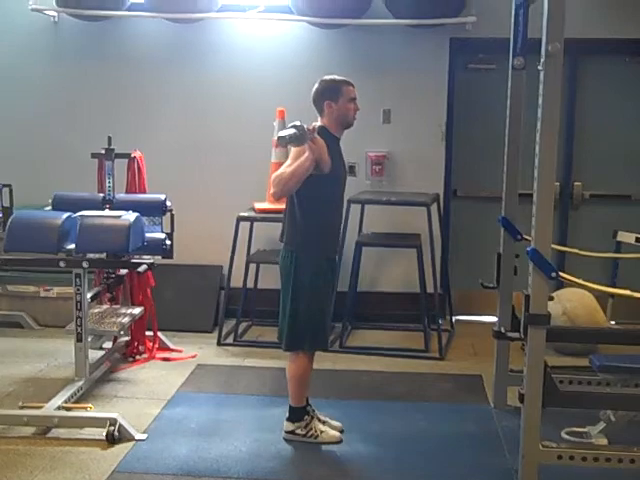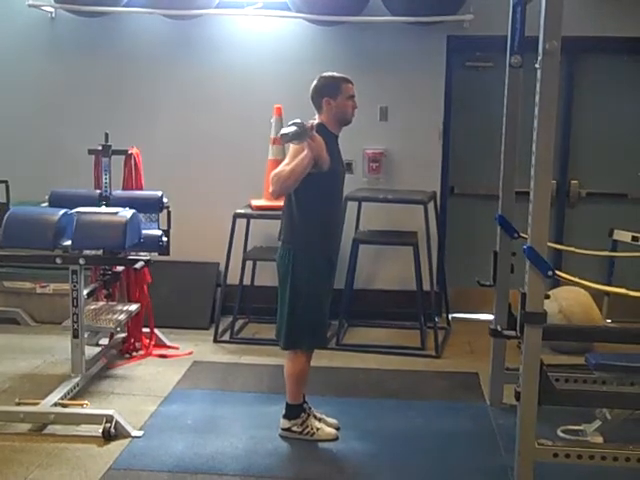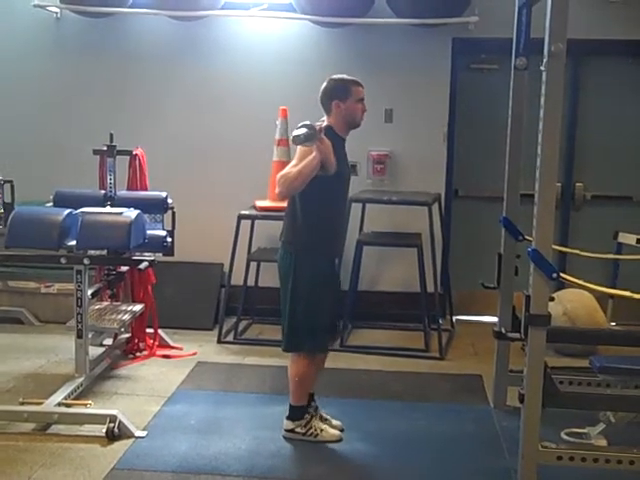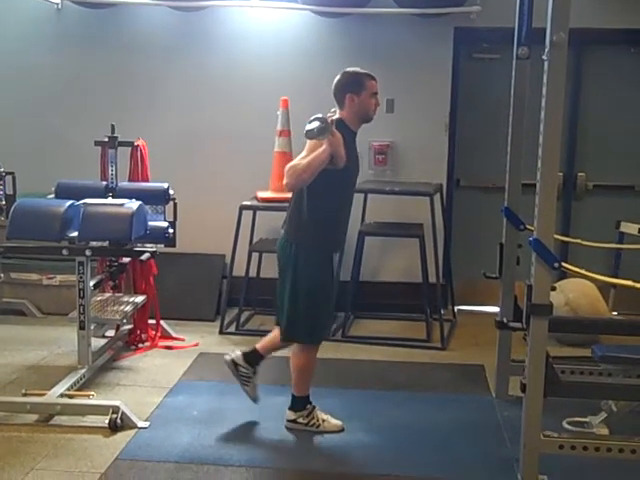
dt=0.5s
person 1, frame 1
left shoulder: (332, 143)
right shoulder: (315, 143)
right elbow: (278, 188)
right wrist: (310, 156)
left hip: (320, 253)
right hip: (304, 255)
left knee: (311, 339)
right knee: (301, 342)
left ankle: (304, 410)
right ankle: (296, 421)
person 1, frame 2
left shoulder: (329, 140)
right shoulder: (313, 140)
right elbow: (277, 186)
right wrist: (310, 154)
left hip: (318, 251)
right hip: (301, 253)
left knee: (309, 337)
right knee: (300, 340)
left ankle: (300, 407)
right ankle: (293, 418)
person 1, frame 3
left shoulder: (336, 143)
right shoulder: (321, 144)
right elbow: (283, 188)
right wrist: (316, 156)
left hip: (320, 255)
right hip: (304, 256)
left knee: (323, 336)
right knee: (306, 342)
left ankle: (307, 405)
right ankle: (297, 420)
person 1, frame 4
left shoulder: (346, 136)
right shoulder: (332, 137)
right elbow: (292, 179)
right wrist: (326, 149)
left hip: (315, 245)
right hip: (305, 246)
left knee: (306, 326)
right knee: (308, 332)
left ankle: (248, 360)
right ankle: (299, 411)
